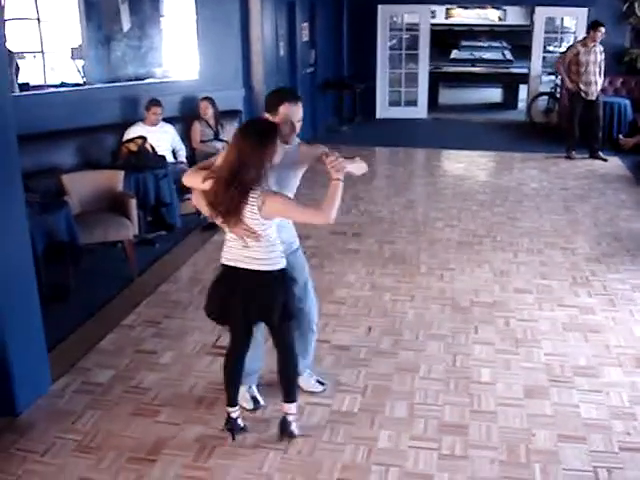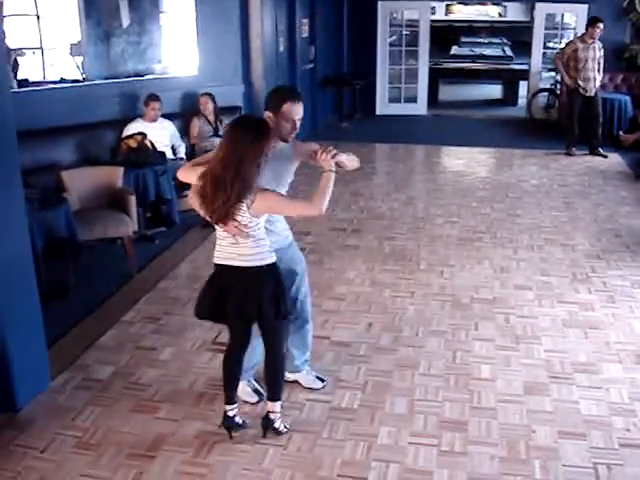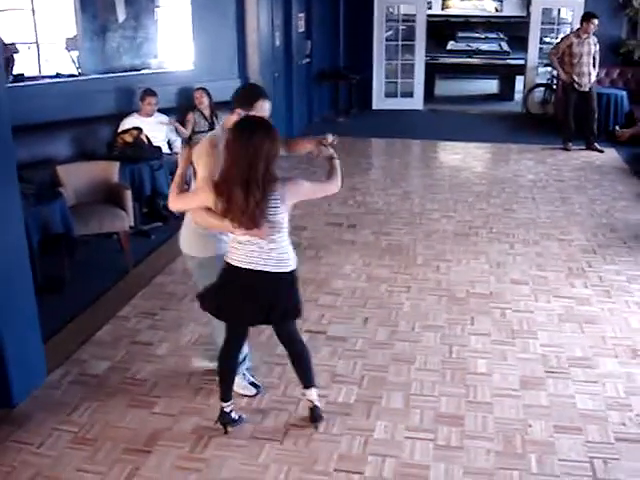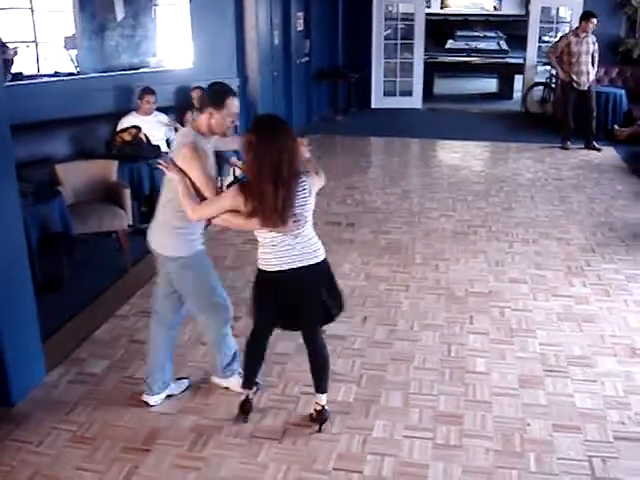
dt=0.3s
person 1, frame 1
left shoulder: (222, 184)
right shoulder: (268, 200)
right elbow: (325, 216)
left wrist: (219, 168)
right wrist: (337, 178)
left hip: (234, 276)
right hip: (268, 279)
left knee: (237, 345)
right knee: (285, 346)
left ankle: (232, 414)
right ankle: (289, 416)
person 1, frame 2
left shoulder: (209, 182)
right shoulder: (256, 199)
left elbow: (183, 172)
right elbow: (316, 208)
left wrist: (205, 164)
right wrist: (328, 169)
left hip: (225, 273)
right hip: (261, 277)
left knee: (238, 342)
right knee: (274, 344)
left ankle: (230, 411)
right ankle: (273, 414)
person 1, frame 3
left shoulder: (219, 191)
right shoulder: (286, 190)
right elbow: (333, 185)
right wrist: (332, 157)
left hip: (238, 275)
right hip: (277, 277)
left knee: (233, 339)
right knee: (289, 337)
left ankle: (226, 408)
right ankle: (312, 401)
person 1, frame 4
left shoulder: (243, 193)
right shoulder: (305, 183)
left elbow: (195, 213)
left wrist: (180, 176)
right wrist: (306, 157)
left hip: (274, 276)
right hip: (312, 270)
left knee: (260, 332)
right knee: (314, 337)
left ankle: (248, 395)
right ankle: (321, 404)
person 2, frame 1
left shoulder: (303, 152)
left elbow: (359, 166)
right elbow: (191, 179)
left wrist: (346, 165)
right wrist: (230, 222)
left hip: (287, 245)
left knee: (304, 313)
right knee: (259, 320)
left ankle: (299, 370)
right ankle: (245, 382)
person 2, frame 2
left shoulder: (297, 148)
left elbow: (352, 162)
left wrist: (339, 158)
right wrist: (225, 220)
left hip: (281, 240)
left knee: (299, 307)
left ankle: (297, 366)
right ankle: (243, 376)
person 2, frame 3
right shoulder: (211, 149)
left elbow: (287, 146)
right elbow: (197, 209)
left wrist: (316, 142)
left hip: (226, 238)
right hip: (206, 244)
left ankle: (219, 356)
right ankle: (234, 370)
person 2, frame 4
left shoulder: (197, 136)
right shoulder: (194, 151)
left hip: (163, 239)
right hip: (180, 246)
left knee: (168, 312)
right knee: (216, 309)
left ankle: (157, 386)
right ankle: (227, 370)
person 3, frame 1
left shoulder: (600, 49)
right shoulder: (576, 48)
right elbow: (559, 63)
left wrist: (600, 82)
right wrist: (567, 81)
left hip: (594, 91)
right hip: (578, 90)
left knee: (596, 121)
right knee: (574, 121)
left ankle: (595, 151)
right ankle: (571, 149)
person 3, frame 2
left shoulder: (599, 45)
right shoulder: (575, 44)
right elbow: (558, 59)
left wrist: (600, 78)
right wrist: (565, 77)
left hip: (593, 87)
right hip: (576, 87)
left knee: (596, 117)
right knee: (574, 117)
left ankle: (595, 147)
right ankle: (571, 146)
person 3, frame 3
left shoulder: (594, 40)
right shoulder: (570, 39)
right elbow: (553, 54)
left wrist: (595, 73)
right wrist: (561, 72)
left hip: (588, 82)
right hip: (571, 82)
left knee: (592, 112)
right knee: (569, 112)
left ankle: (591, 142)
right ankle: (567, 141)
person 3, frame 4
left shoulder: (592, 39)
right shoulder: (568, 38)
right elbow: (551, 53)
left wrist: (594, 71)
right wrist: (559, 71)
left hip: (588, 81)
right hip: (571, 81)
left knee: (591, 110)
right knee: (568, 111)
left ankle: (590, 141)
right ankle: (566, 140)
